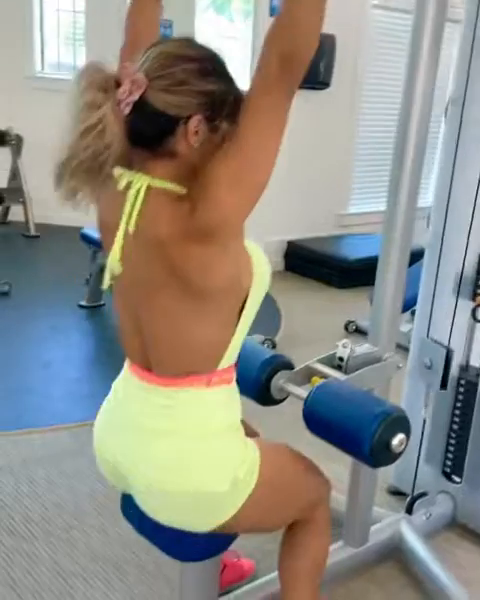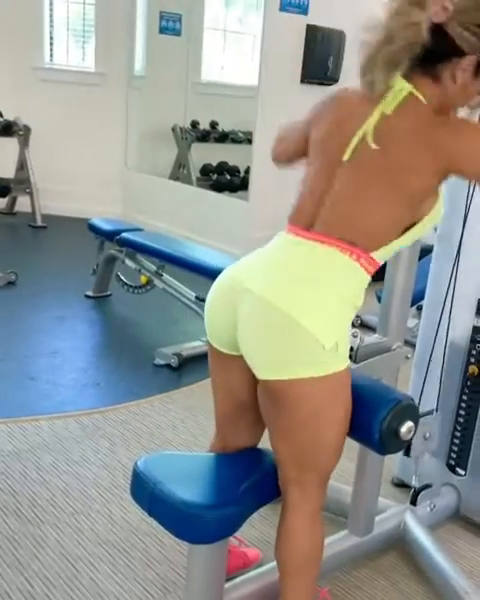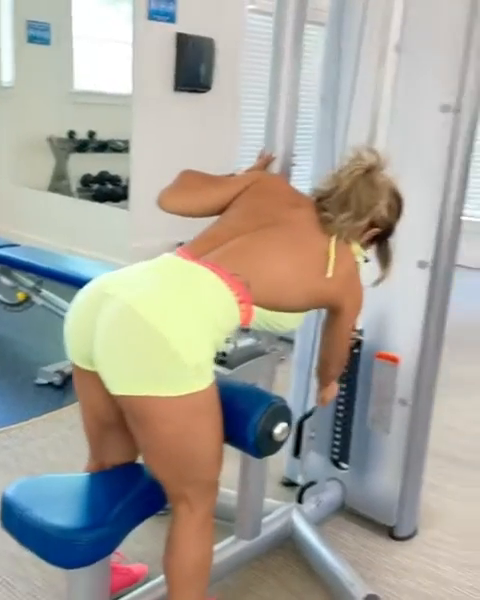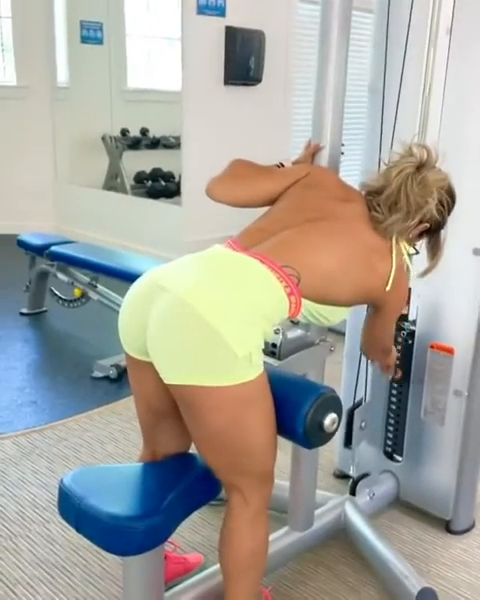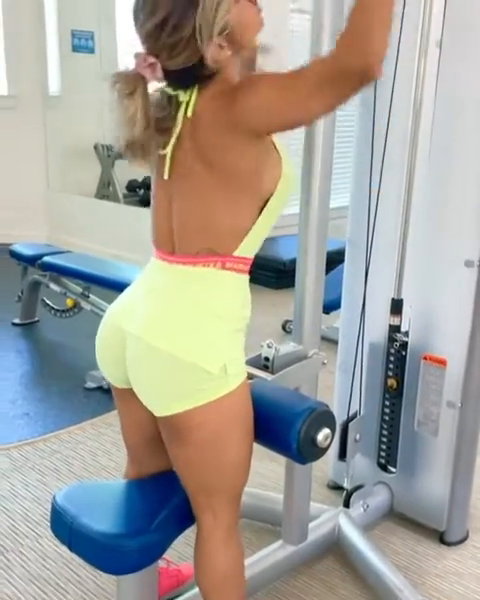
dt=1s
person 1, frame 1
left shoulder: (114, 190)
right shoulder: (201, 225)
left elbow: (134, 85)
right elbow: (283, 70)
left hip: (115, 434)
right hip: (180, 471)
left knee: (253, 446)
right knee: (312, 497)
person 1, frame 2
left shoulder: (341, 103)
left elbow: (281, 150)
left hip: (238, 284)
right hip: (302, 316)
left knee: (231, 448)
right knee: (305, 490)
person 1, frame 3
left shoulder: (270, 187)
right shoulder: (344, 277)
left elbow: (172, 196)
right elbow: (331, 364)
right wrist: (327, 386)
left hip: (98, 299)
right hip: (162, 333)
left knee: (107, 467)
right knee: (195, 503)
person 1, frame 4
left shoulder: (321, 181)
right shoulder: (392, 273)
left elbow: (221, 186)
right elbow: (376, 348)
left wrist: (291, 170)
right wrist: (389, 361)
left hip: (152, 290)
right hip: (212, 325)
left knee: (161, 455)
right knee: (251, 491)
person 1, frame 5
left shoulder: (161, 104)
right shoulder: (239, 112)
right elbow: (356, 65)
left hip: (128, 320)
right hip: (193, 341)
left knee: (147, 478)
right knee: (217, 515)
